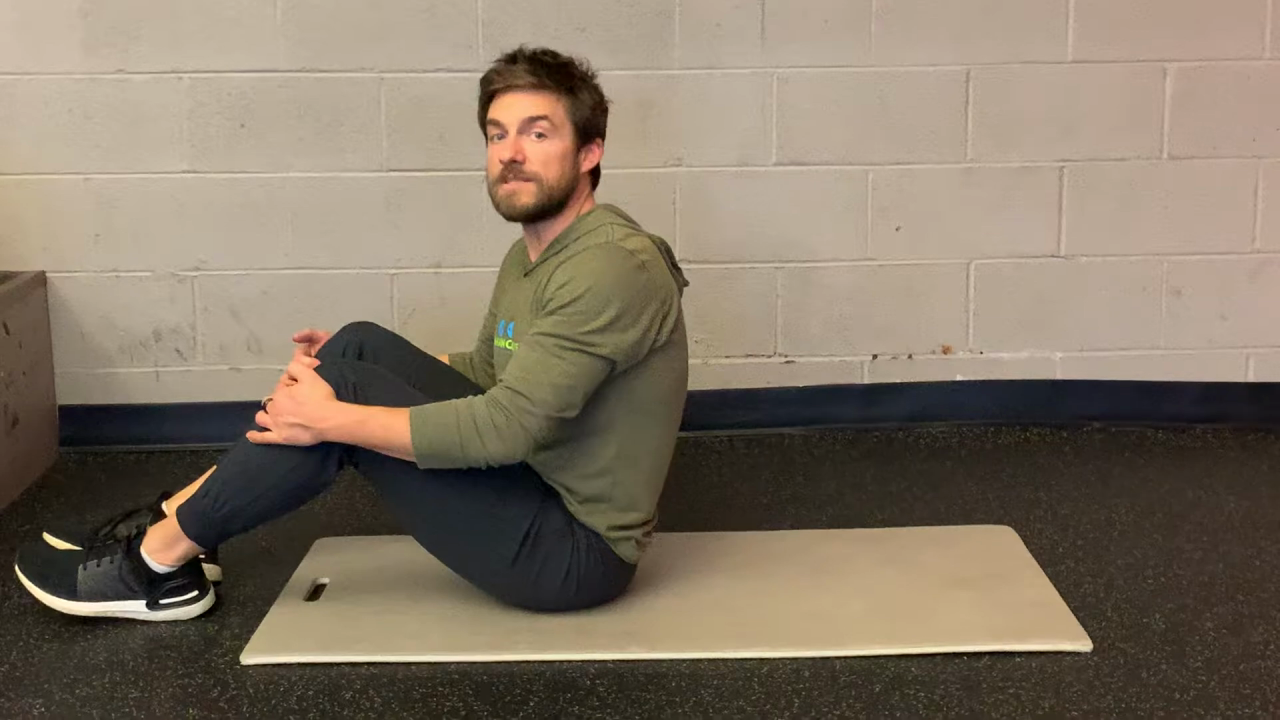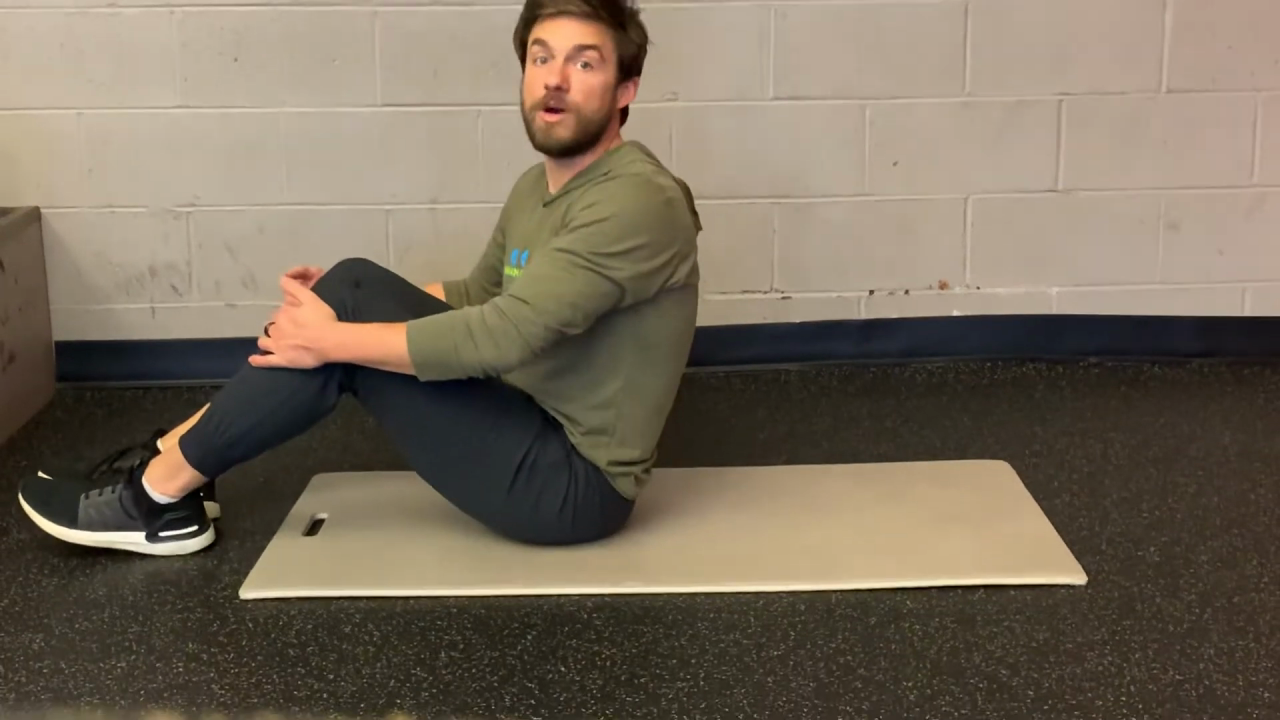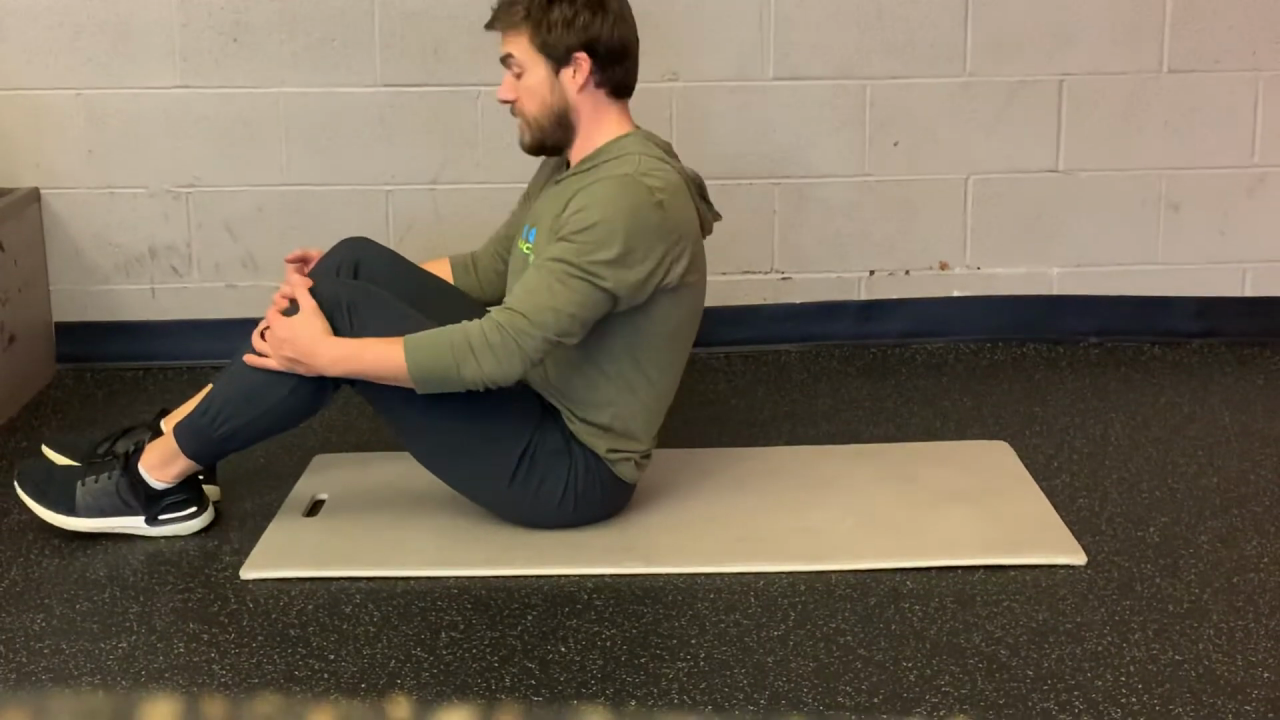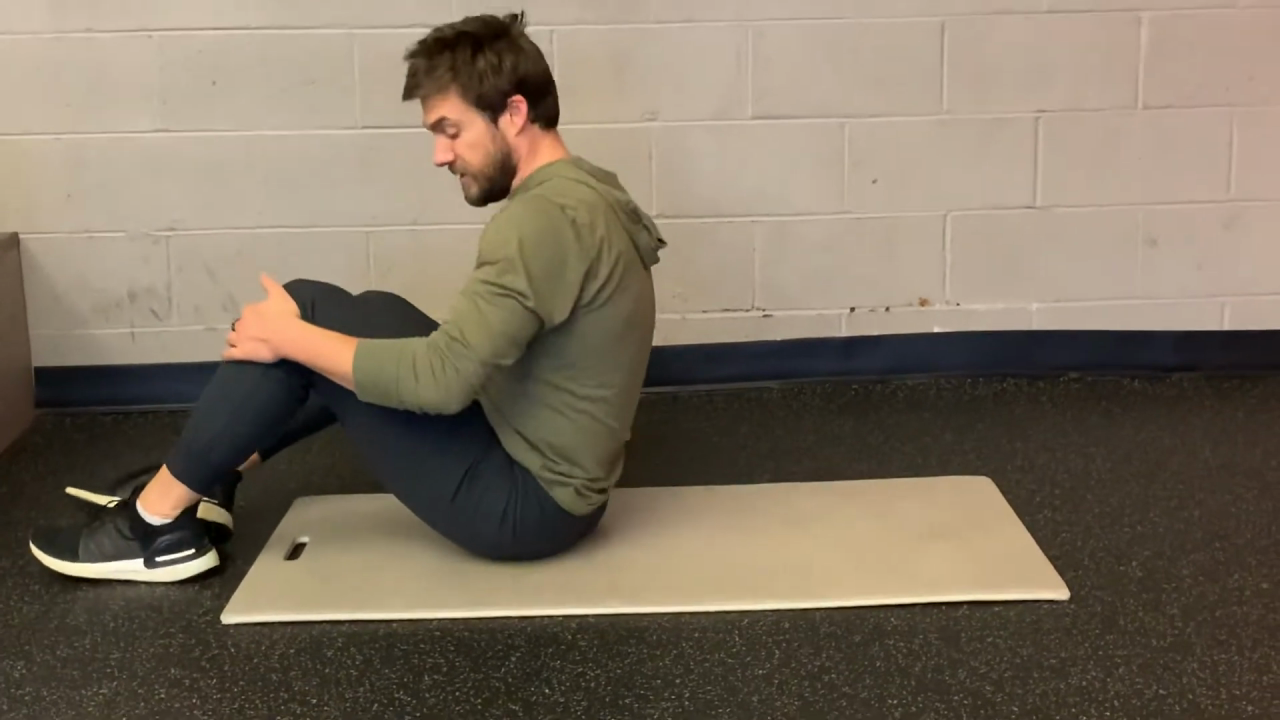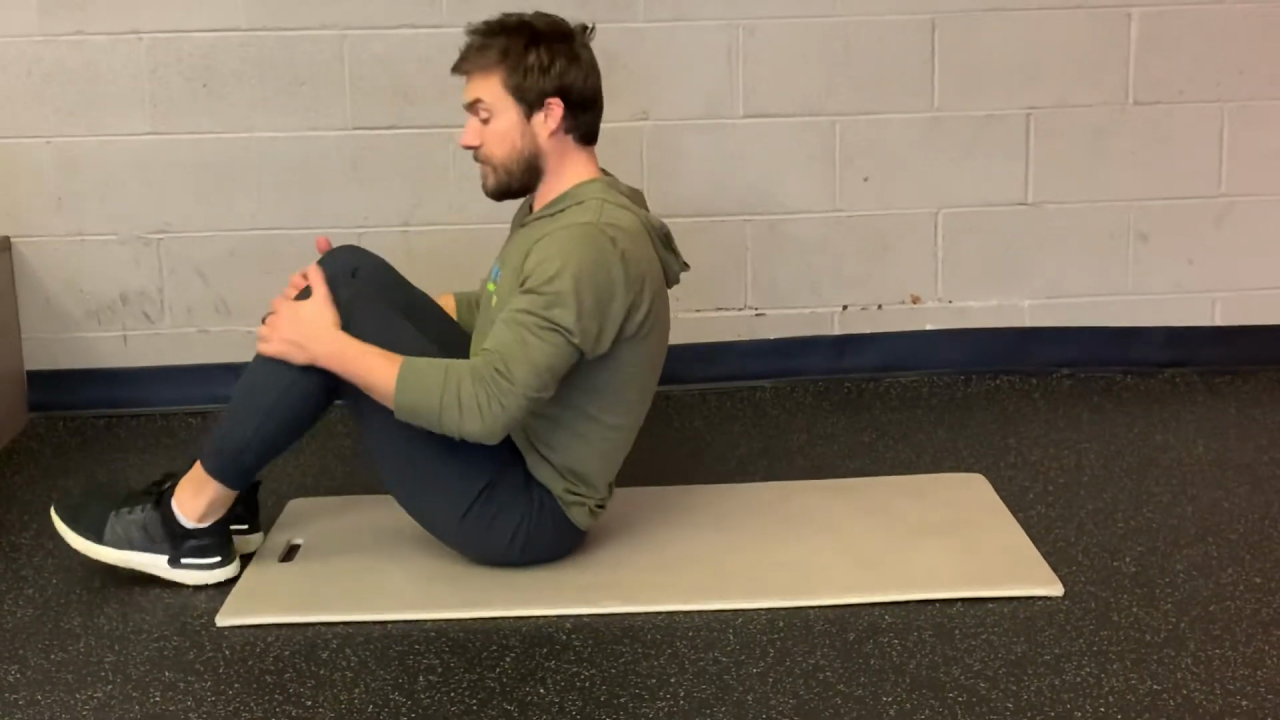
dt=1s
person 1, frame 1
left shoulder: (611, 267)
right shoulder: (532, 255)
left elbow: (505, 427)
right elbow: (489, 370)
left wrist: (333, 418)
right wrist: (350, 366)
left hip: (573, 550)
right hip: (540, 493)
left knee: (348, 390)
right knee: (362, 345)
left ankle: (155, 562)
right ankle: (177, 518)
person 1, frame 2
left shoulder: (638, 203)
right shoulder: (537, 187)
left elbow: (502, 334)
right elbow: (481, 297)
left wrist: (332, 337)
right wrist: (342, 303)
left hip: (574, 485)
right hip: (542, 431)
left knee: (345, 334)
right knee: (355, 283)
left ankle: (158, 494)
right ankle: (172, 456)
person 1, frame 3
left shoulder: (630, 199)
right shoulder: (576, 166)
left elbow: (502, 350)
right elbow: (491, 272)
left wrist: (326, 354)
right wrist: (339, 280)
left hip: (571, 469)
right hip: (545, 406)
left knee: (341, 313)
right knee: (355, 263)
left ankle: (157, 479)
right ankle: (173, 438)
person 1, frame 4
left shoulder: (545, 217)
right shoulder: (579, 197)
left elbow: (443, 379)
left wrist: (292, 338)
left hip: (523, 505)
right hip: (556, 483)
left knee: (307, 308)
right knee: (376, 315)
left ankle: (160, 521)
right ankle: (212, 474)
person 1, frame 5
left shoulder: (589, 243)
right shoulder: (558, 206)
left elbow: (484, 406)
right elbow: (491, 313)
left wrist: (330, 344)
right wrist: (349, 302)
left hip: (525, 510)
right hip: (512, 447)
left knee: (334, 320)
right knee: (348, 271)
left ankle: (189, 520)
right ankle: (223, 497)
